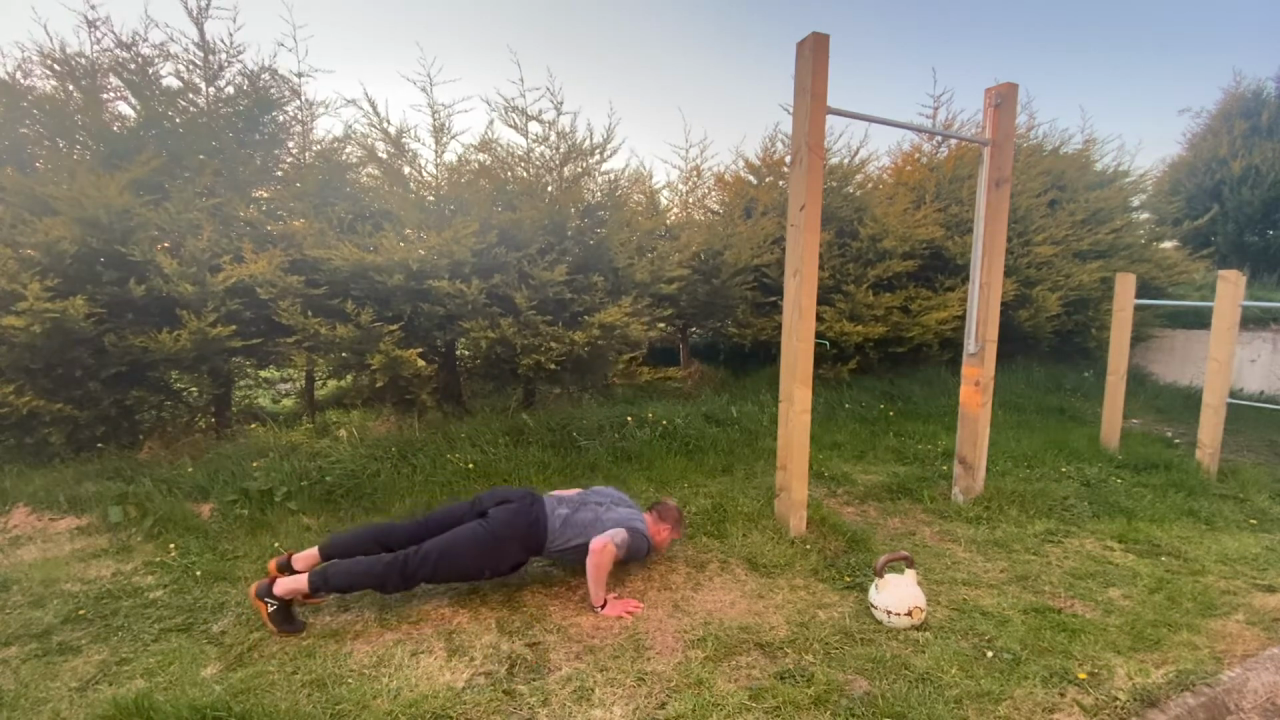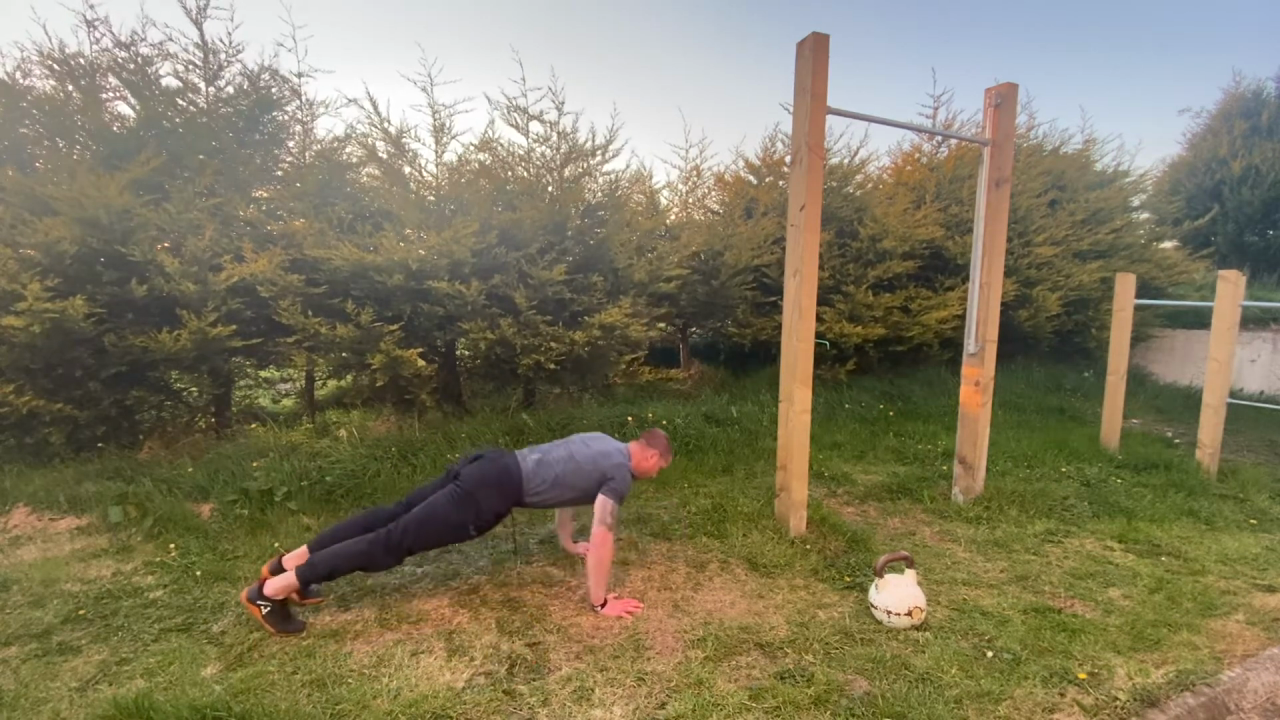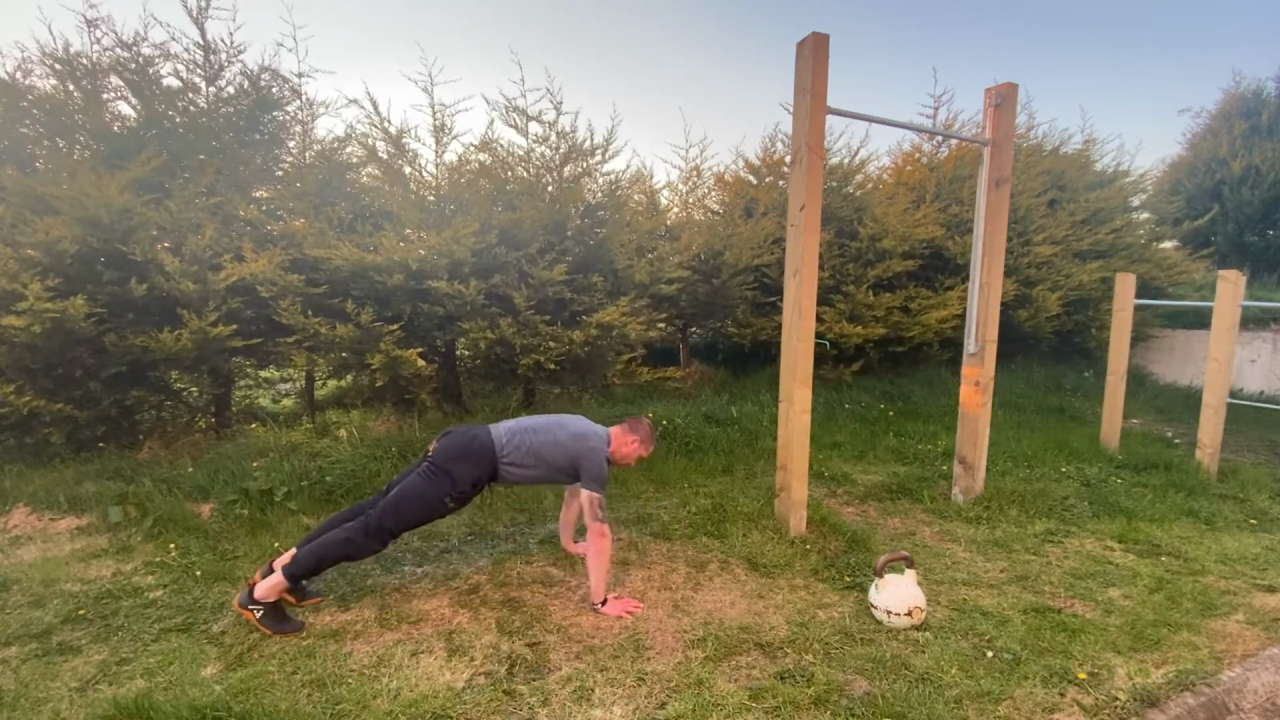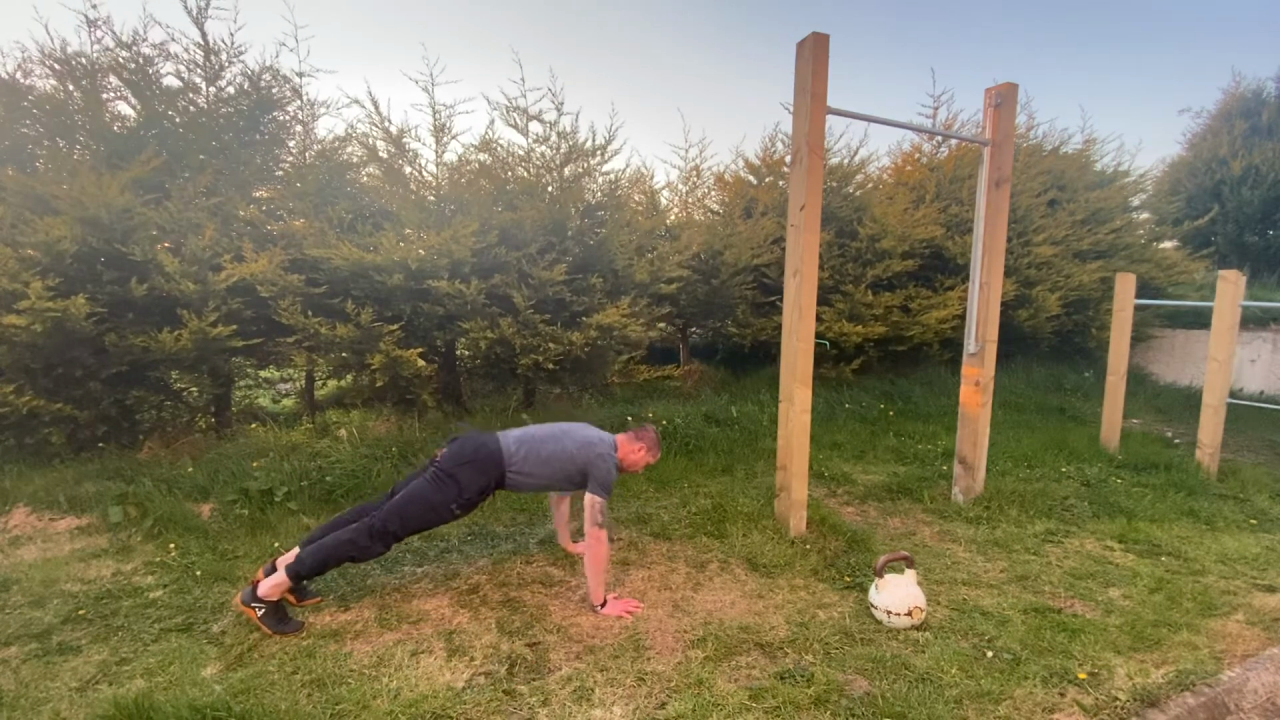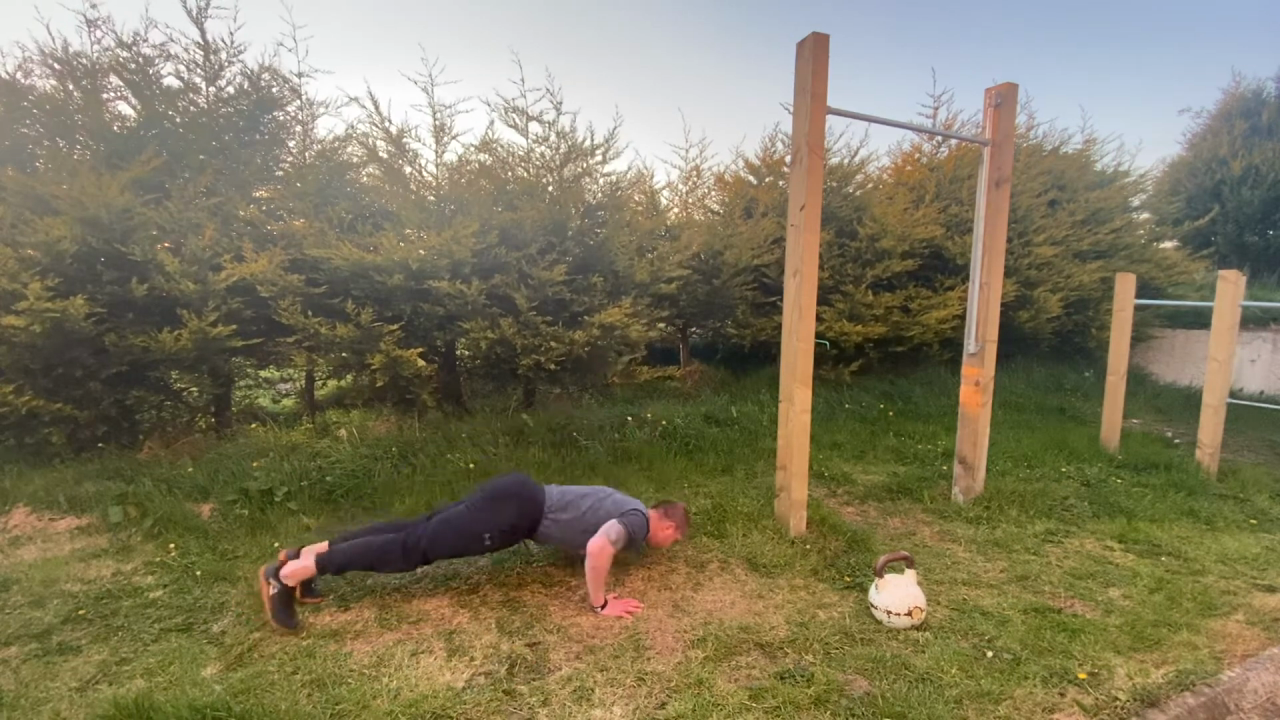
dt=0.4s
person 1, frame 1
left shoulder: (616, 496)
right shoulder: (638, 537)
right elbow: (600, 549)
right wrist: (600, 603)
left hip: (516, 500)
right hip: (514, 533)
left knee: (407, 533)
right knee: (407, 566)
left ankle: (296, 562)
right ankle: (278, 591)
person 1, frame 2
left shoulder: (602, 442)
right shoulder: (619, 473)
right elbow: (602, 538)
left wrist: (566, 543)
right wrist: (600, 602)
left hip: (489, 464)
right hip: (493, 491)
left knee: (392, 515)
right knee: (394, 542)
left ankle: (286, 563)
right ankle: (271, 591)
person 1, frame 3
left shoulder: (589, 434)
right shoulder: (596, 455)
left elbow: (572, 490)
right elbow: (599, 530)
left wrist: (568, 542)
right wrist: (601, 600)
left hip: (466, 442)
right hip: (469, 463)
left knee: (377, 507)
right knee: (377, 527)
left ankle: (280, 567)
right ankle: (263, 593)
person 1, frame 4
left shoulder: (593, 439)
right shoulder: (606, 463)
right elbow: (596, 536)
left wrist: (566, 541)
right wrist: (601, 601)
left hip: (474, 447)
right hip: (478, 469)
left knee: (382, 508)
right knee: (381, 528)
left ankle: (282, 564)
right ankle: (265, 590)
person 1, frame 5
left shoulder: (626, 509)
right shoulder: (636, 524)
right elbow: (597, 550)
left wrist: (582, 542)
right wrist: (600, 603)
left hip: (518, 495)
right hip: (516, 512)
left knee: (418, 528)
right knee: (412, 550)
left ankle: (306, 561)
right ankle: (285, 576)
